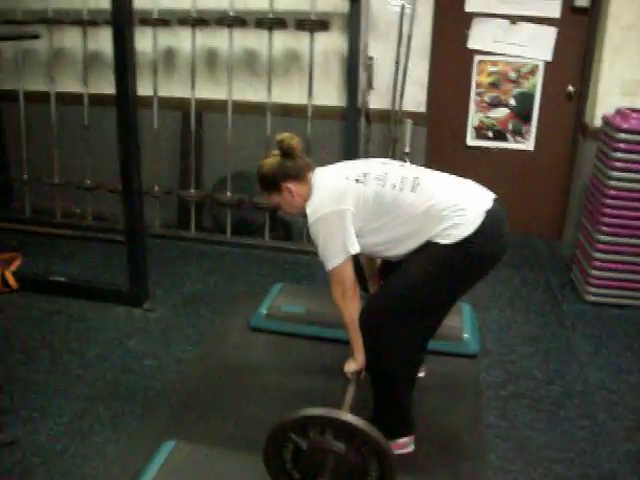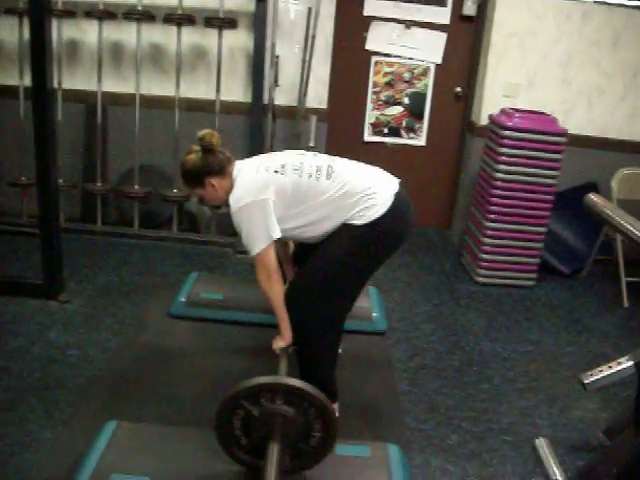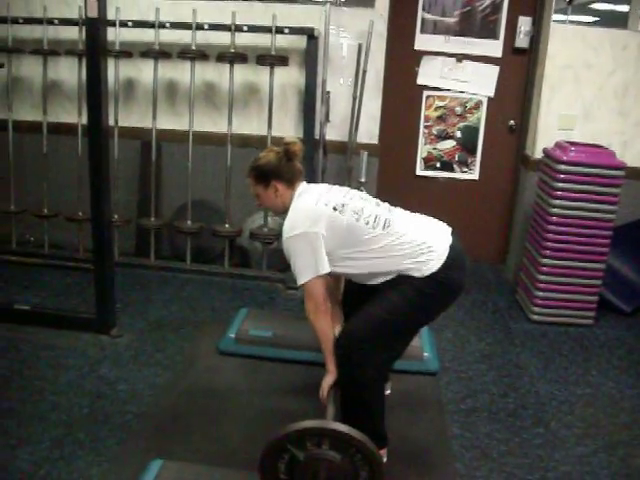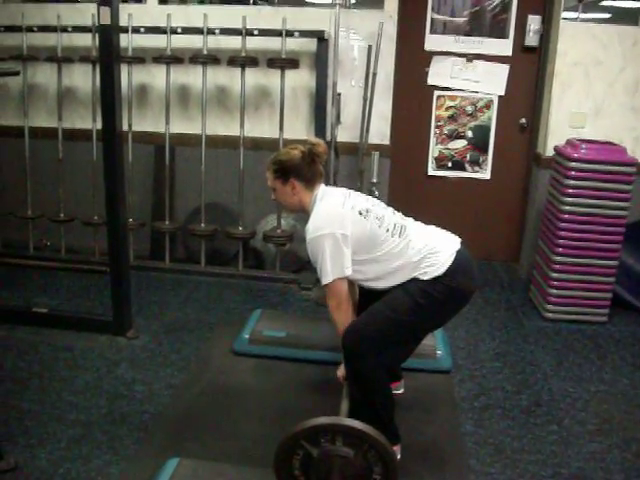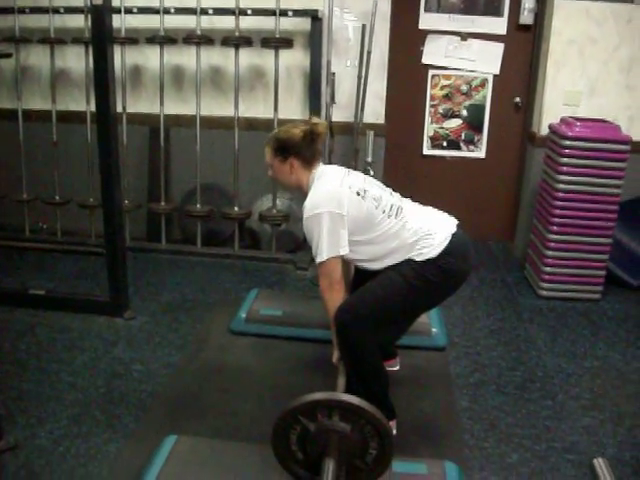
dt=1s
person 1, frame 1
left shoulder: (324, 207)
right shoulder: (336, 179)
left elbow: (344, 289)
right elbow: (367, 240)
left wrist: (358, 354)
right wrist: (376, 289)
left hip: (469, 236)
right hip: (479, 210)
left knee: (380, 319)
right knee: (394, 283)
left ankle: (394, 432)
right ankle: (404, 361)
person 1, frame 2
left shoulder: (245, 198)
right shoulder: (254, 171)
left elbow: (268, 273)
right elbow: (281, 230)
left wrist: (285, 332)
right wrist: (292, 276)
left hip: (379, 217)
right hip: (383, 193)
left knee: (306, 297)
right knee: (306, 262)
right ankle: (323, 338)
person 1, frame 3
left shoulder: (298, 226)
right shoulder: (317, 196)
left elbow: (316, 304)
right elbow: (335, 270)
left wrist: (332, 367)
right wrist: (337, 321)
left hip: (435, 271)
right hip: (436, 243)
left knee: (355, 346)
right knee: (355, 296)
left ankle: (368, 444)
right ankle: (373, 377)
person 1, frame 4
left shoulder: (322, 226)
right shoulder: (335, 199)
left elbow: (337, 303)
right elbow: (350, 285)
left wrist: (349, 359)
right wrist: (354, 324)
left hip: (445, 278)
right hip: (446, 255)
left knee: (360, 343)
right knee: (367, 304)
left ankle: (381, 440)
right ankle: (387, 375)
person 1, frame 5
left shoulder: (319, 205)
right shoulder: (332, 177)
left elbow: (331, 284)
right elbow: (345, 265)
left wrist: (340, 344)
left hip: (440, 260)
right hip: (442, 237)
left knee: (352, 321)
right knee: (363, 288)
right ankle: (383, 354)
